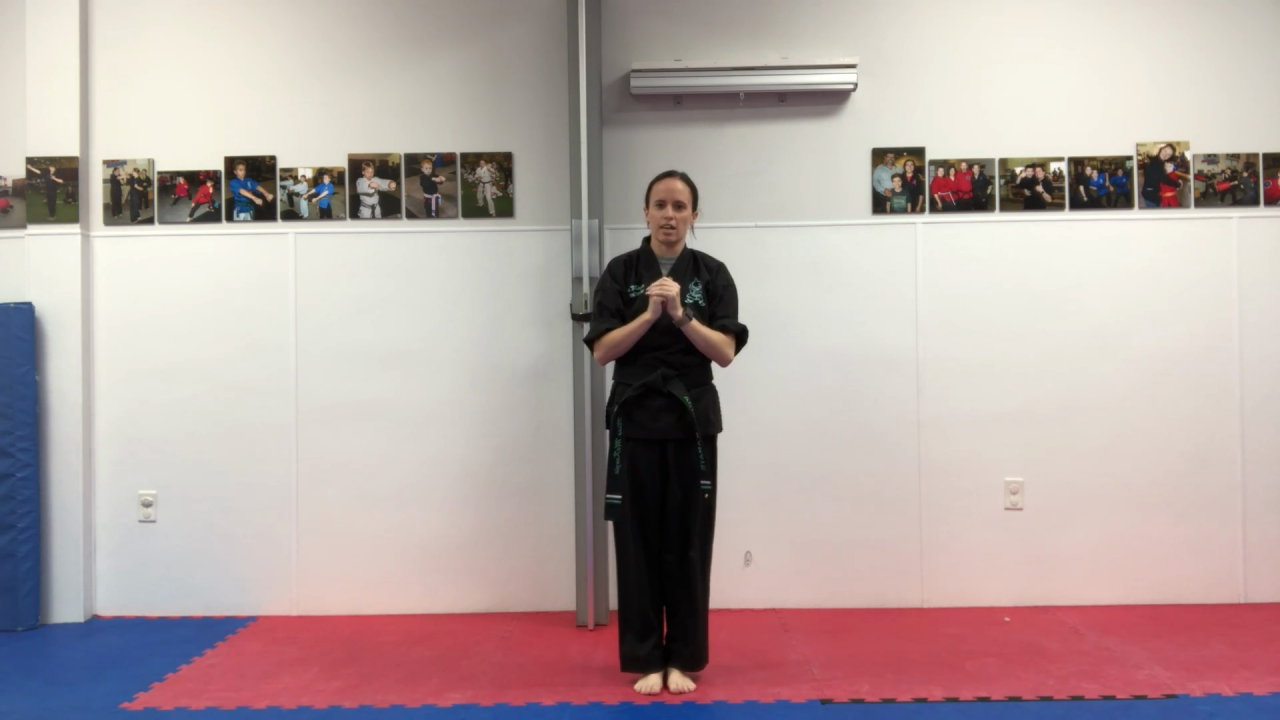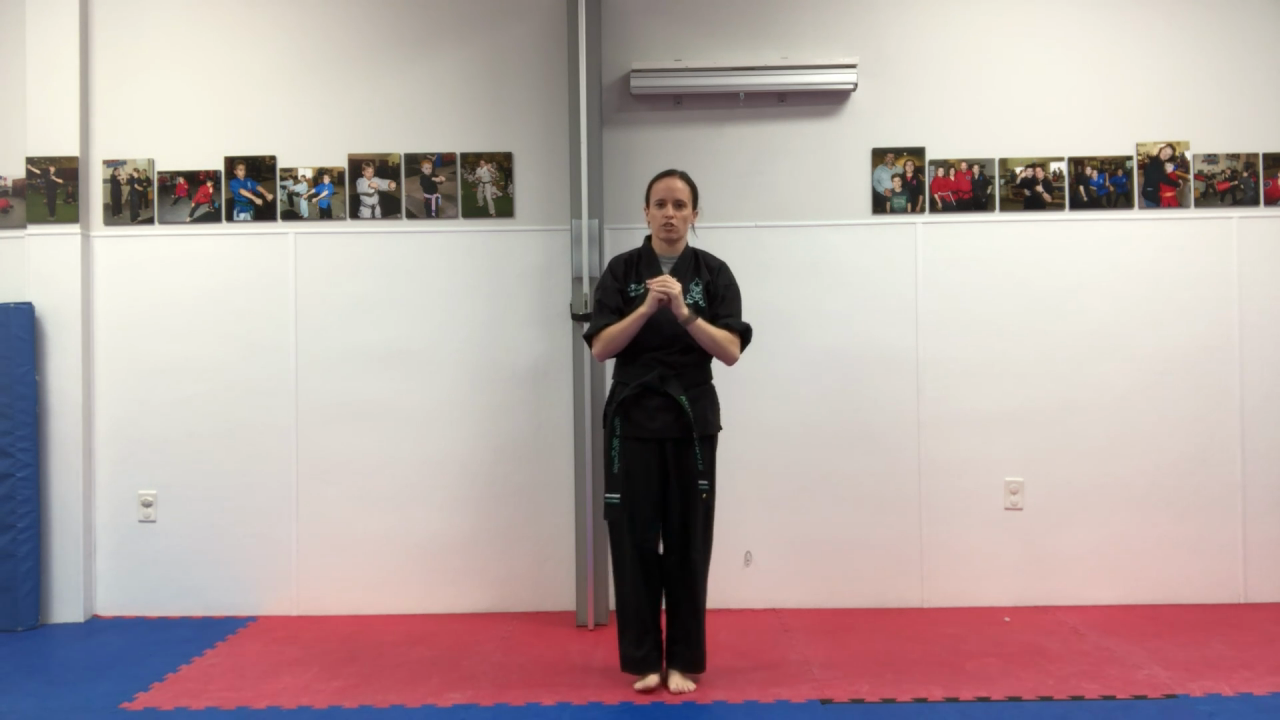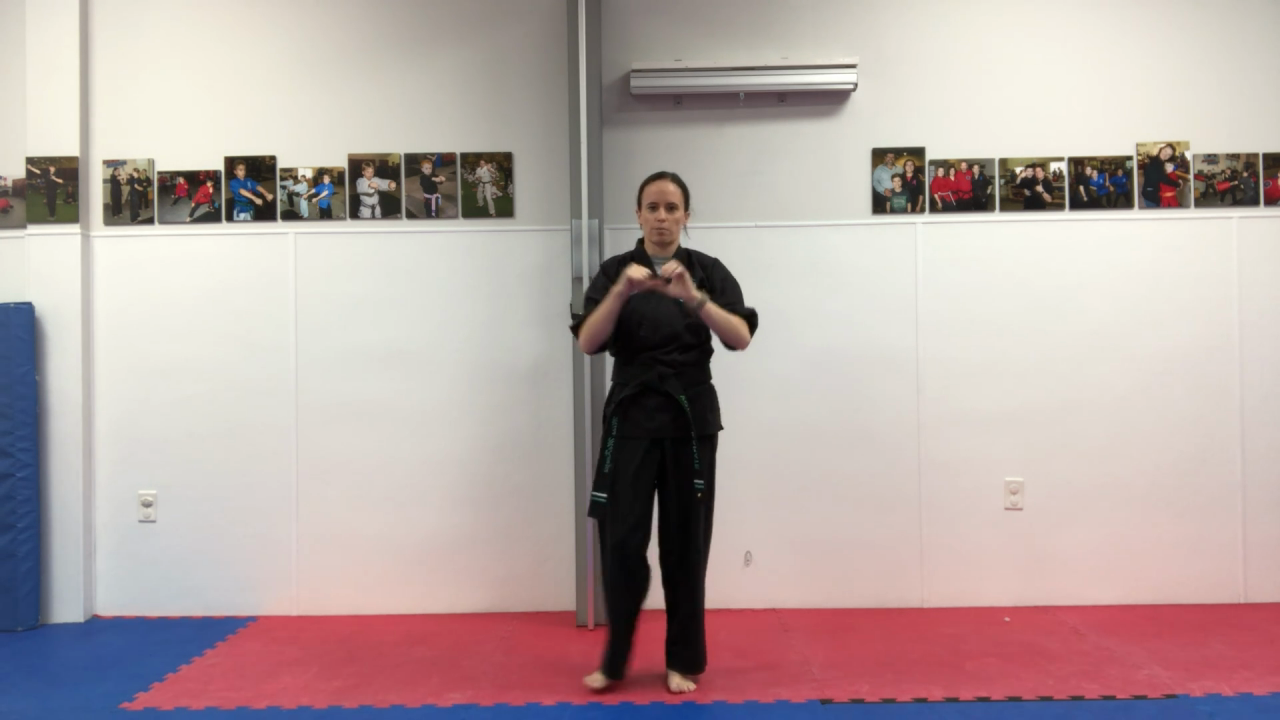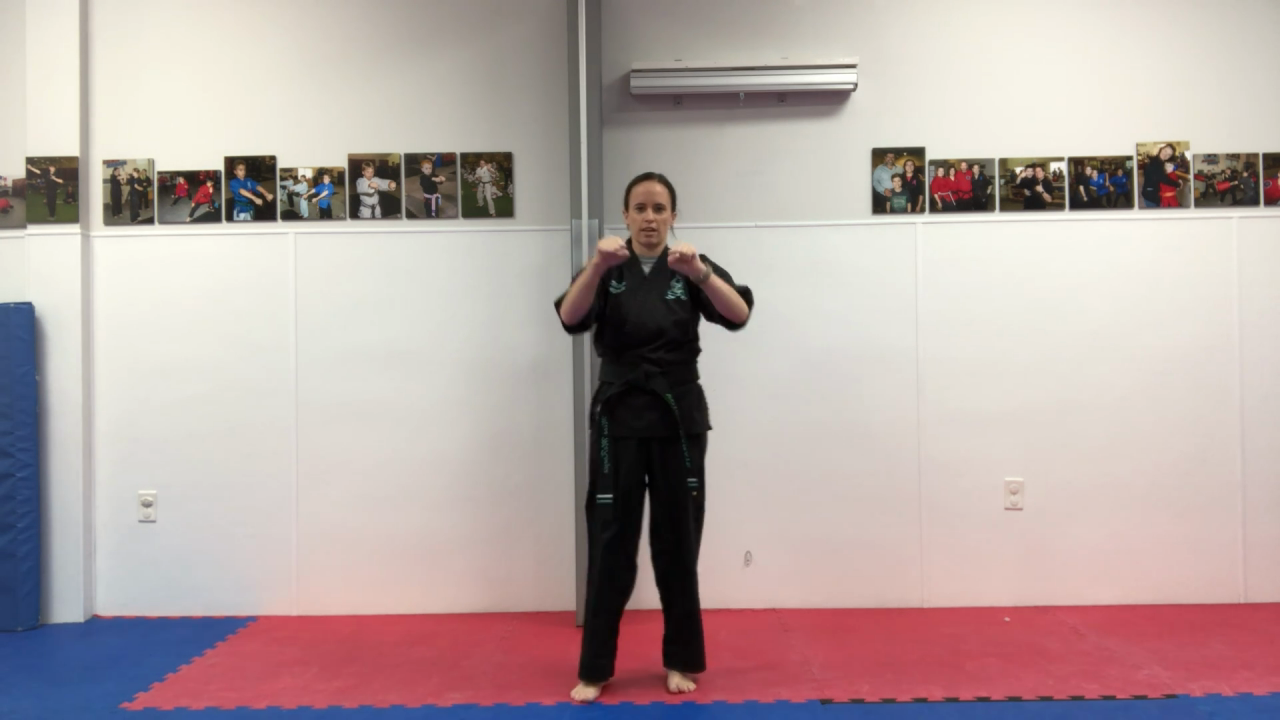
dt=0.2s
person 1, frame 1
left shoulder: (711, 273)
right shoulder: (621, 272)
left elbow: (726, 351)
right elbow: (601, 351)
left wrist: (681, 315)
right wrist: (650, 314)
left hip: (692, 417)
right hip: (635, 416)
left knee: (688, 540)
right knee: (639, 540)
left ankle: (683, 657)
right ankle: (645, 658)
person 1, frame 2
left shoulder: (712, 272)
right shoulder: (622, 269)
left elbow: (731, 350)
right elbow: (600, 347)
left wrist: (683, 312)
right wrist: (646, 308)
left hip: (691, 416)
right hip: (633, 416)
left knee: (687, 542)
right knee: (634, 539)
left ankle: (684, 659)
right ankle: (644, 658)
person 1, frame 3
left shoulder: (706, 270)
right shoulder: (616, 270)
left elbow: (741, 337)
right elbow: (587, 342)
left wrist: (695, 298)
right wrist: (621, 292)
left hip: (690, 416)
right hip: (631, 417)
left knee: (686, 543)
right knee: (621, 540)
left ankle: (683, 660)
right ankle: (613, 659)
person 1, frame 4
left shoulder: (688, 270)
right shoulder: (606, 271)
left elbow: (739, 313)
right elbow: (570, 316)
left wrist: (704, 273)
right wrist: (594, 266)
left hip: (678, 414)
right hip: (618, 415)
left knee: (677, 539)
right knee: (611, 543)
left ankle: (682, 660)
right ankle: (595, 667)
